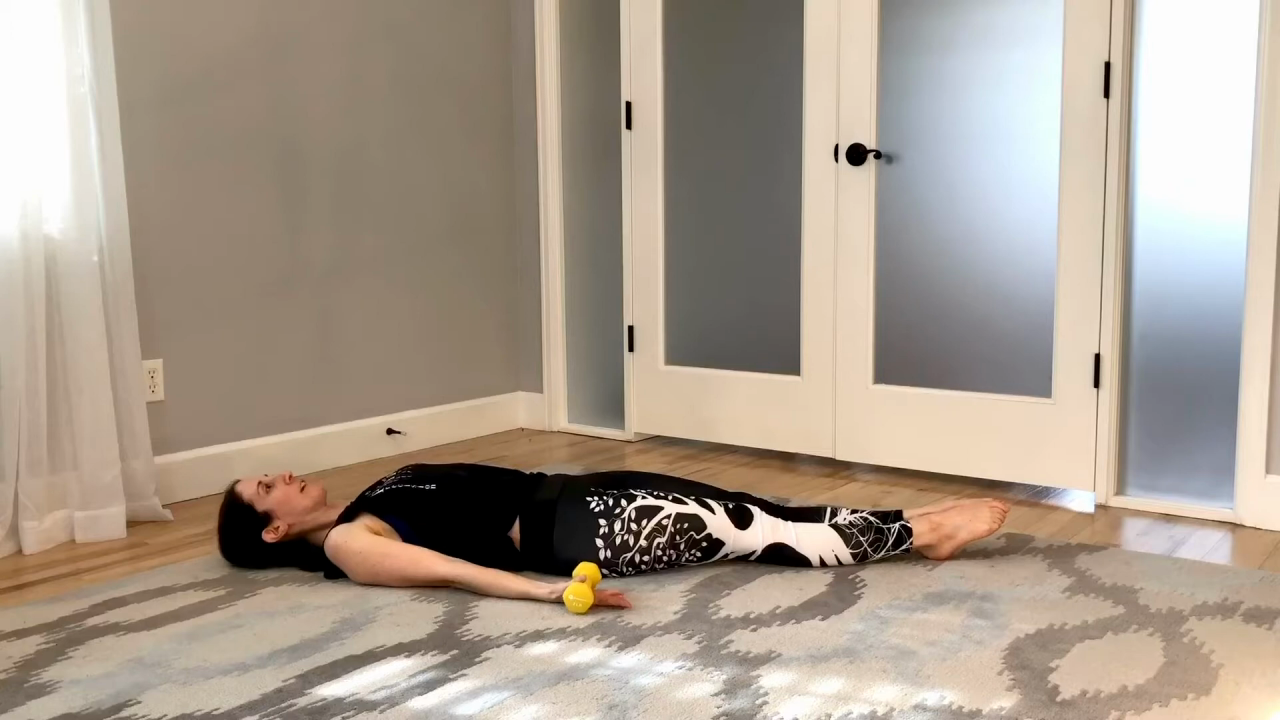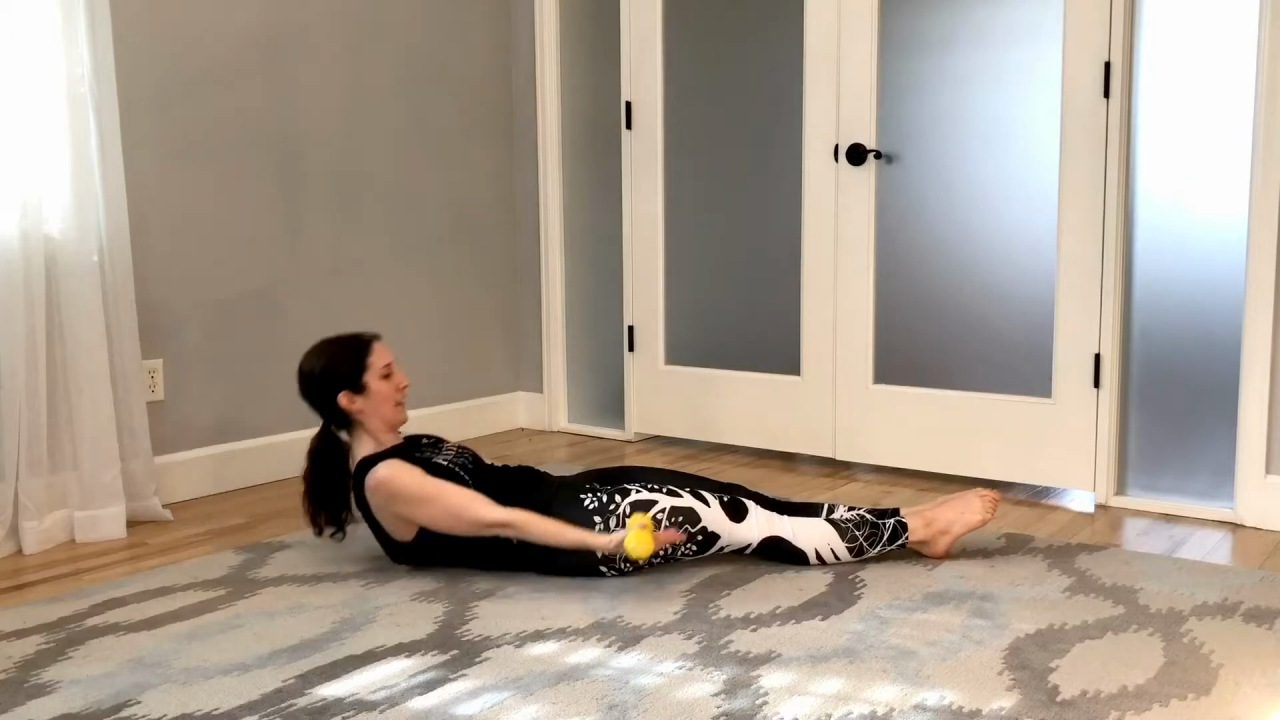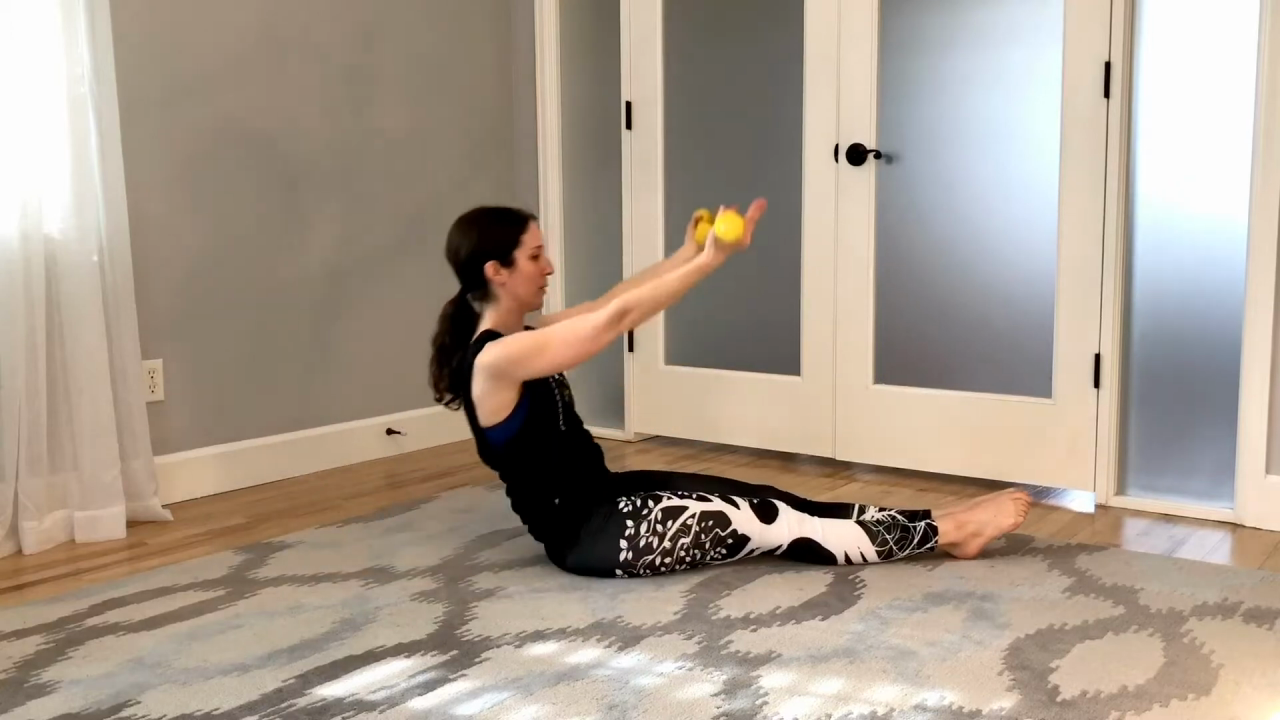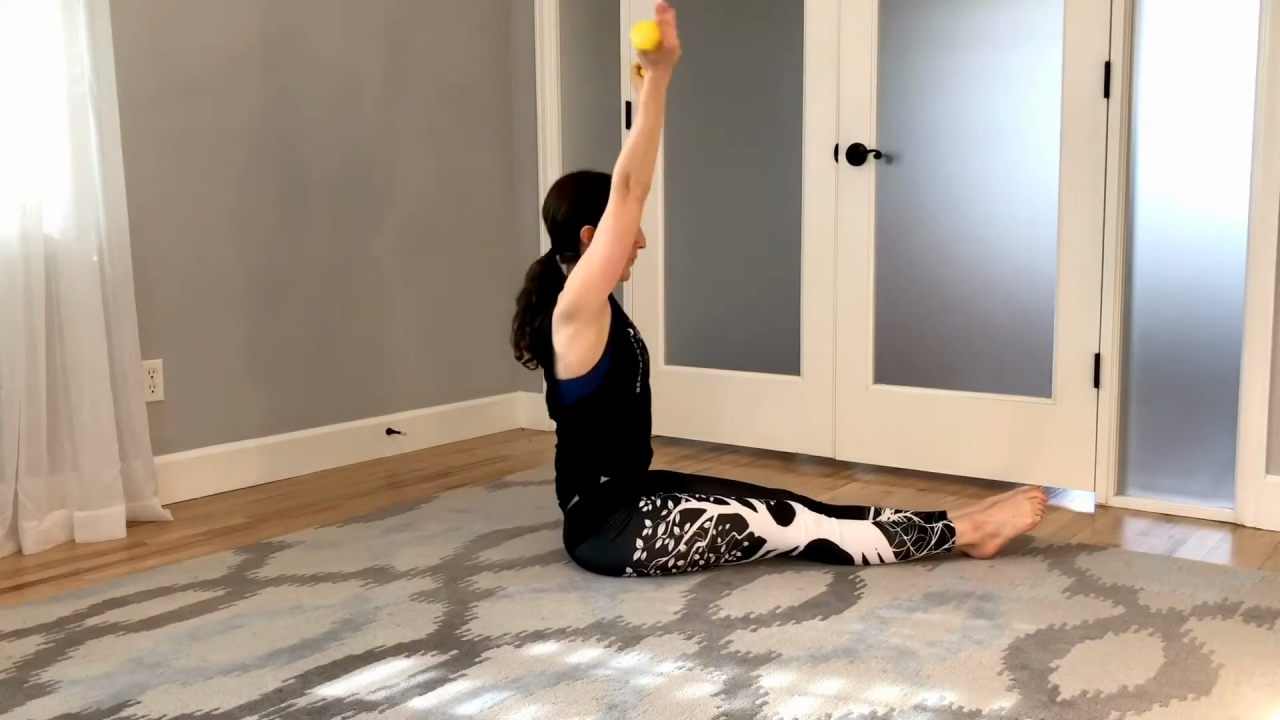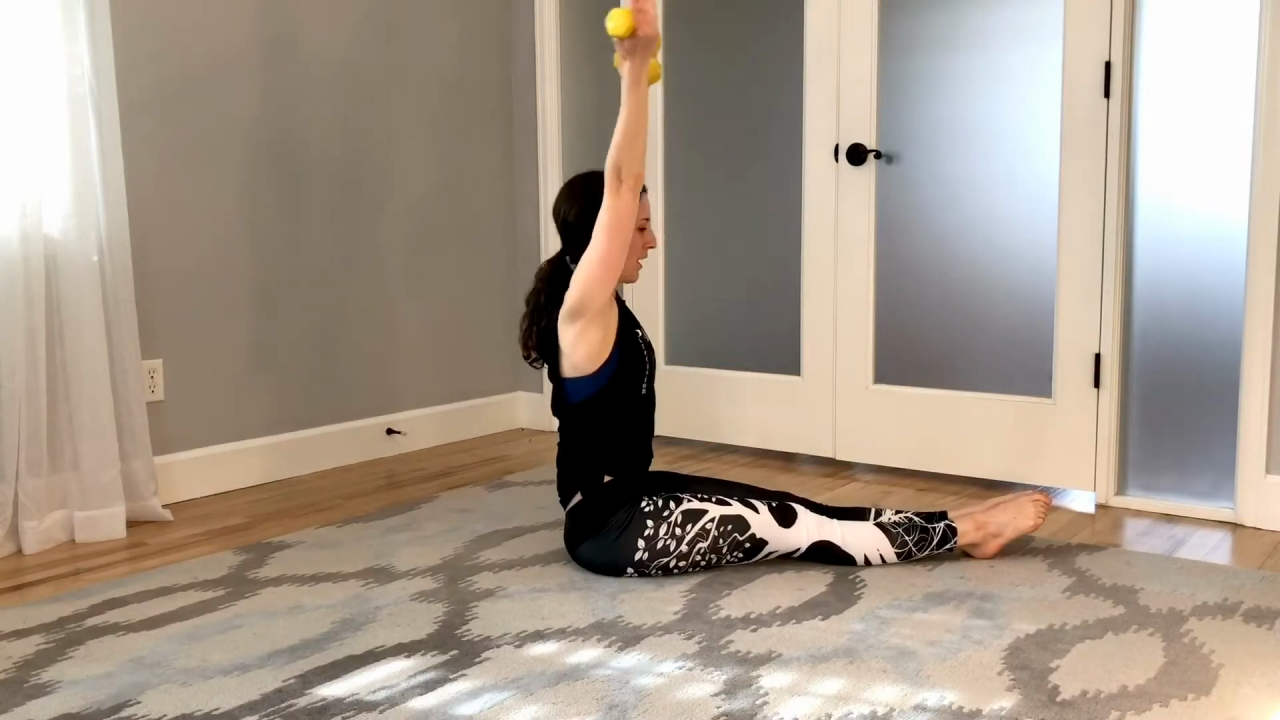
dt=0.5s
person 1, frame 1
left shoulder: (368, 506)
right shoulder: (345, 544)
right elbow: (448, 569)
right wrist: (551, 588)
left hip: (563, 497)
right hip: (567, 530)
left knee: (747, 507)
right knee: (747, 531)
left ankle: (908, 521)
right ankle: (914, 533)
person 1, frame 2
left shoulder: (407, 451)
right shoulder: (384, 480)
right elbow: (501, 520)
left wrist: (606, 530)
right wrist: (608, 541)
left hip: (571, 498)
right hip: (571, 532)
left knee: (734, 505)
right knee: (745, 525)
left ankle: (904, 524)
right ankle: (912, 528)
person 1, frame 3
left shoulder: (513, 341)
right shoulder: (498, 359)
left elbow: (609, 310)
right elbow: (615, 318)
left wrist: (689, 255)
right wrist: (707, 262)
left hip: (604, 505)
right hip: (585, 534)
left knee: (765, 505)
right knee: (766, 526)
left ankle: (934, 525)
right ankle: (942, 528)
person 1, frame 4
left shoulder: (590, 307)
right shoulder: (577, 305)
left elbow: (625, 196)
right elbow: (628, 193)
left wrist: (652, 88)
right wrist: (658, 81)
left hip: (630, 498)
right hip: (610, 528)
left knee: (791, 509)
right knee: (786, 525)
left ankle: (954, 525)
right ankle: (960, 534)
person 1, frame 5
left shoulder: (596, 307)
right shoulder: (584, 306)
left elbow: (621, 199)
right elbow: (616, 193)
left wrist: (636, 74)
right wrist: (635, 73)
left hip: (631, 499)
right hip: (610, 526)
left knee: (794, 513)
right knee: (785, 528)
left ankle: (954, 524)
right ankle: (963, 534)
